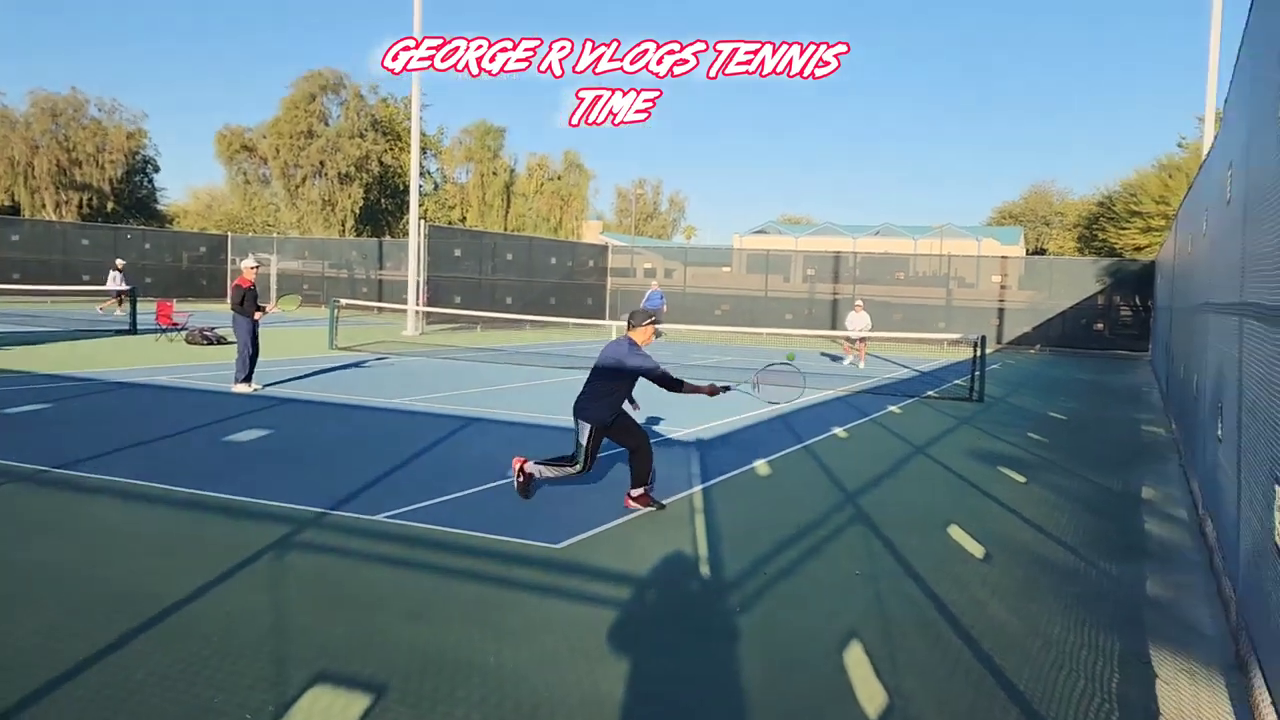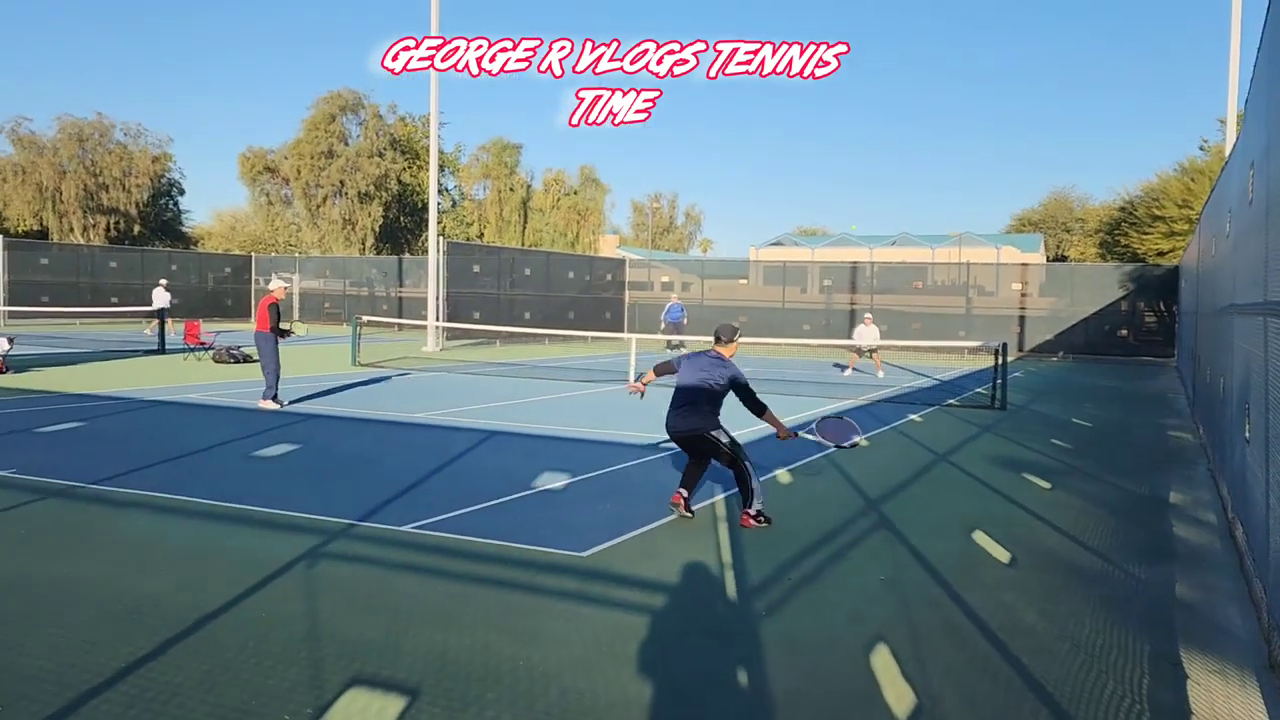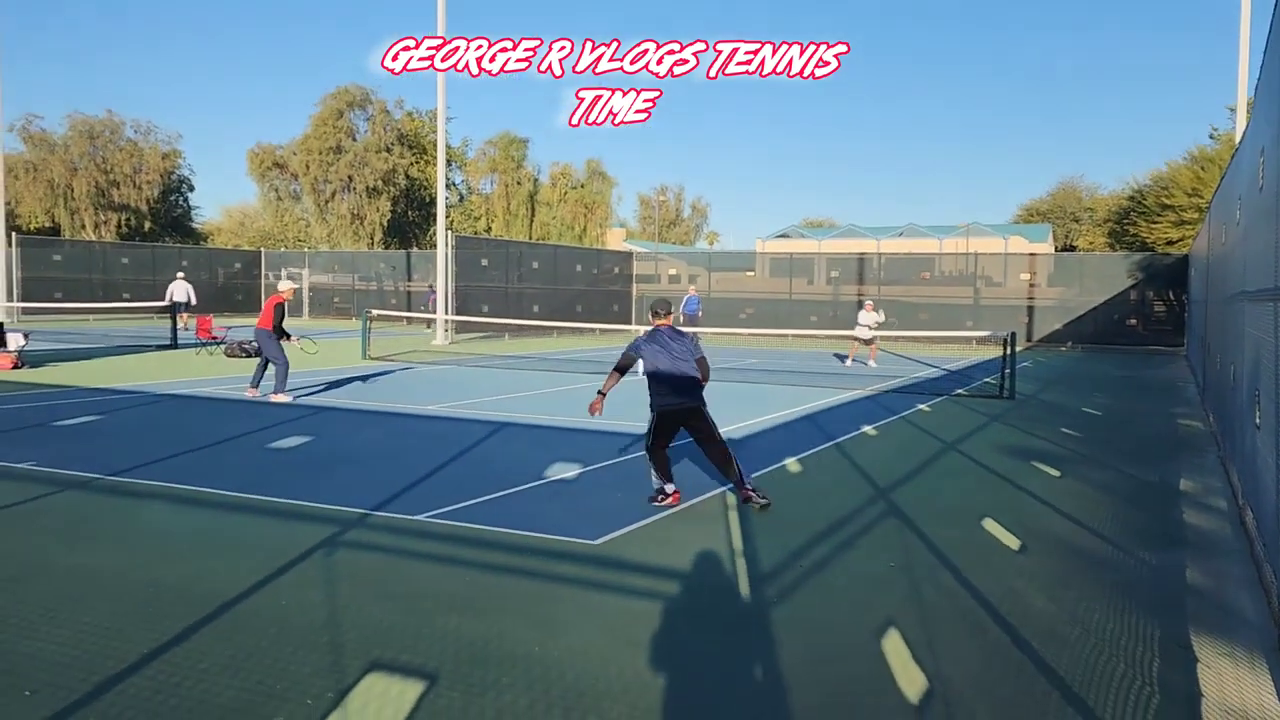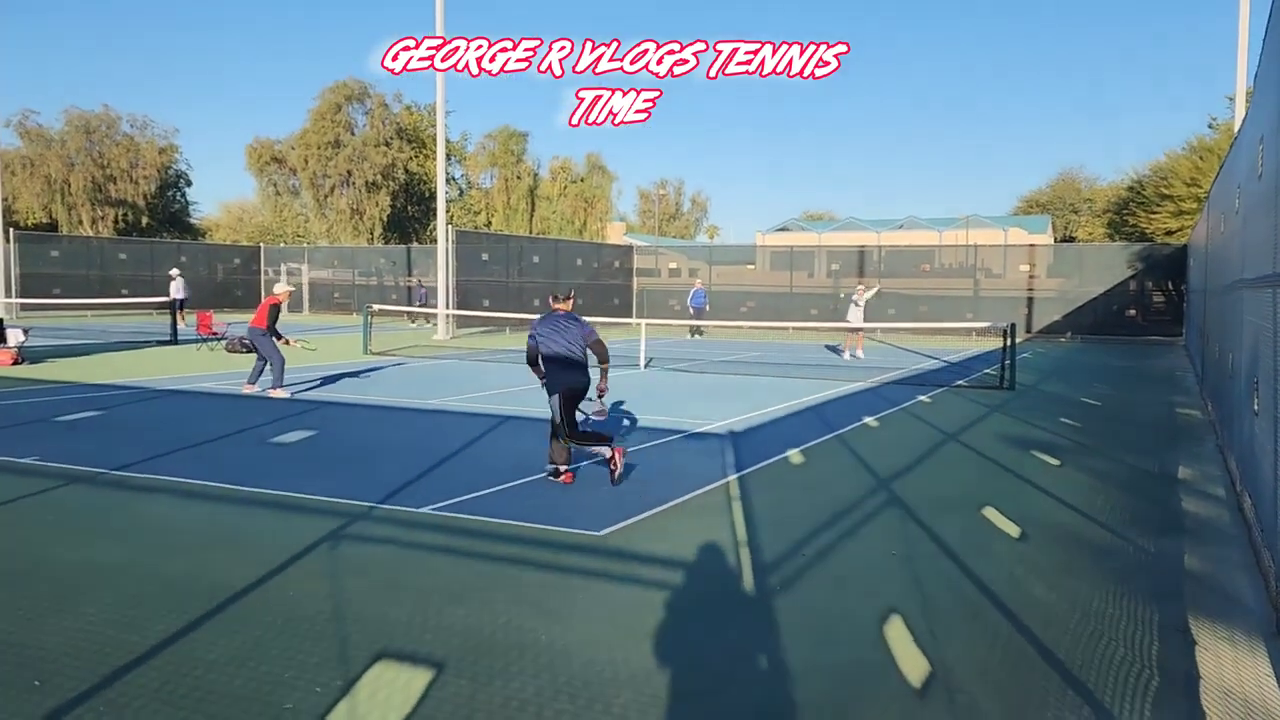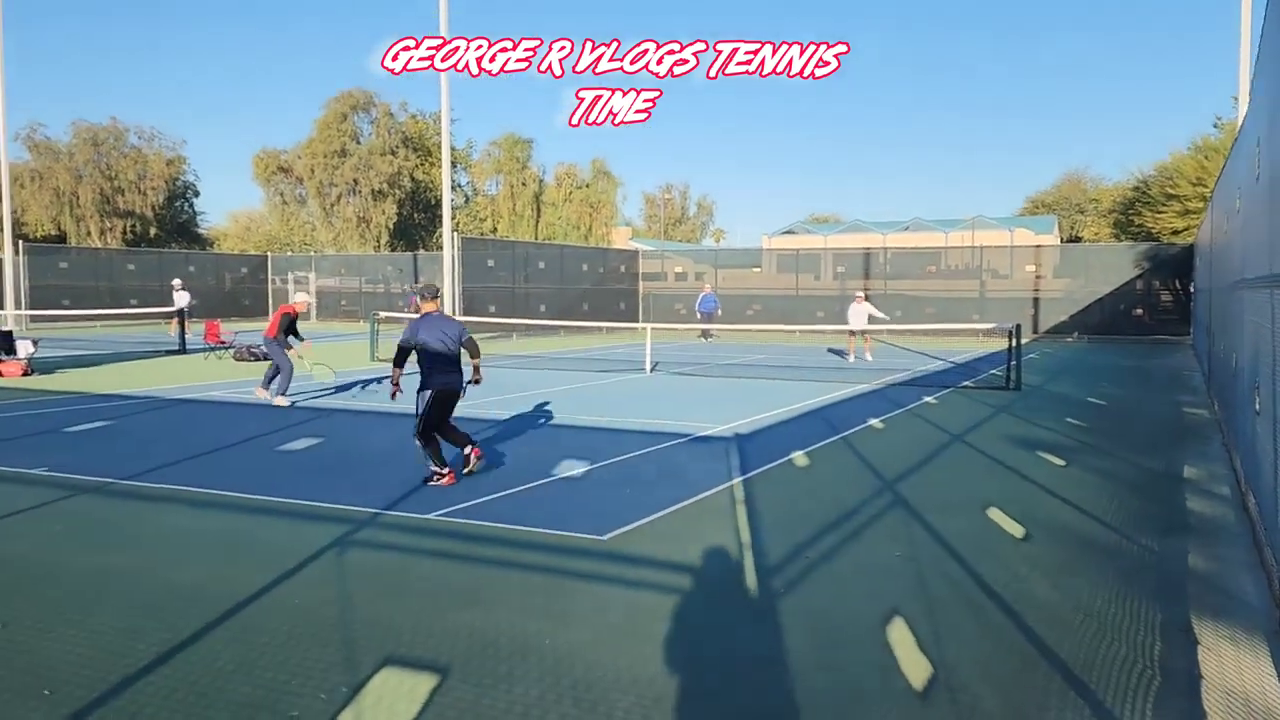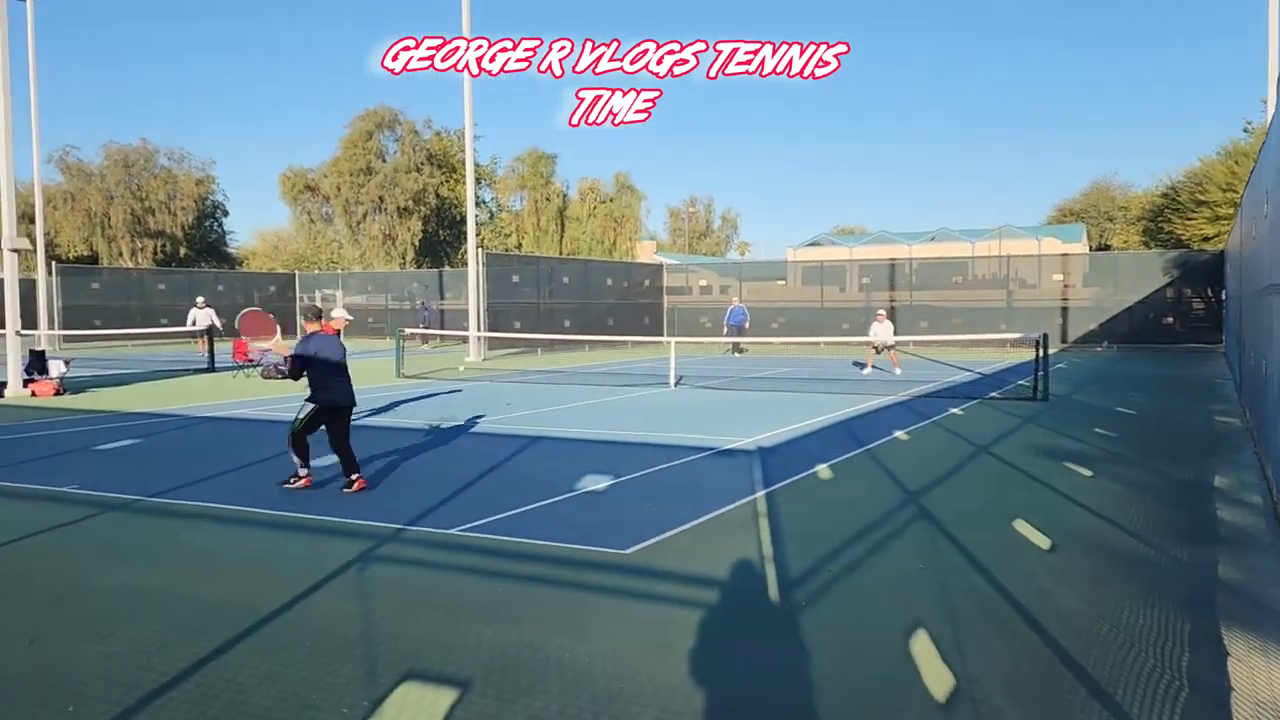
dt=0.4s
person 1, frame 1
left shoulder: (618, 345)
right shoulder: (635, 356)
right elbow: (669, 383)
left wrist: (629, 398)
right wrist: (703, 390)
left hip: (609, 412)
right hip: (590, 413)
left knee: (640, 442)
right knee: (580, 464)
left ankle: (637, 494)
right ankle: (527, 469)
person 1, frame 2
left shoulder: (690, 359)
right shoulder: (730, 371)
left elbow: (660, 369)
right elbow: (754, 405)
left wrist: (642, 383)
right wrist: (779, 426)
left hip: (674, 426)
right hip: (703, 426)
left knee: (698, 457)
right knee: (740, 462)
left ankle: (681, 497)
right ankle: (752, 513)
person 1, frame 3
left shoulder: (643, 342)
right shoulder: (688, 338)
left elbow: (620, 369)
right elbow: (704, 373)
left wrist: (601, 395)
left hip: (663, 407)
right hip: (692, 403)
left knee: (656, 448)
right knee: (717, 447)
left ankle: (668, 491)
right ankle: (746, 491)
person 1, frame 4
left shoulder: (539, 324)
right shoulder: (581, 324)
left elbow: (531, 359)
right elbow: (602, 352)
left wrist: (542, 377)
right wrist: (603, 380)
left hip: (559, 385)
right hip: (582, 382)
left knee: (567, 433)
right knee: (558, 423)
left ankle: (610, 452)
right ankle: (562, 469)
person 1, frame 5
left shoulder: (414, 327)
right shoulder: (454, 324)
left elbow: (400, 357)
right elbow: (474, 351)
left wrist: (395, 382)
right wrist: (476, 372)
left hip: (433, 385)
right hip: (453, 384)
left knee: (424, 430)
right knee: (440, 425)
left ankle: (444, 472)
right ankle: (470, 449)
person 1, frame 6
left shoulder: (305, 344)
right shoulder: (336, 341)
left elbow: (294, 375)
left wrist: (289, 359)
left hip: (324, 399)
right hip: (346, 398)
left knee: (297, 435)
right knee: (339, 441)
left ankle: (303, 474)
right ankle: (355, 478)
